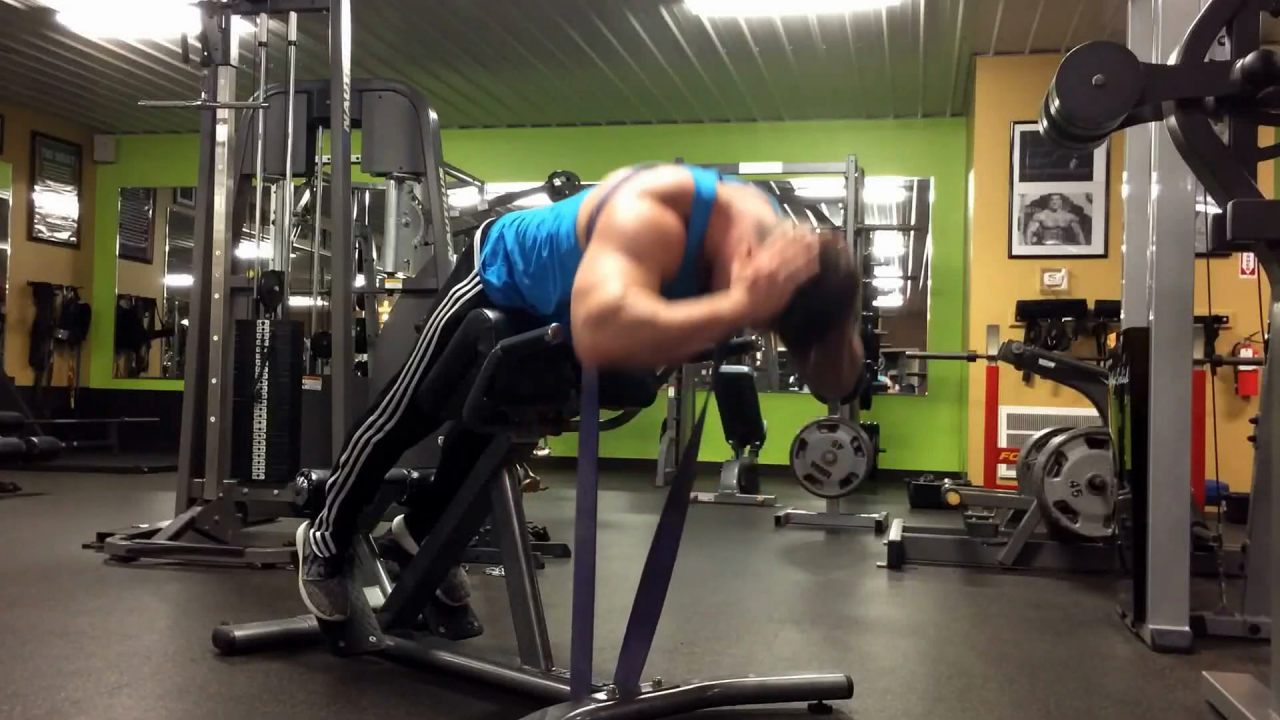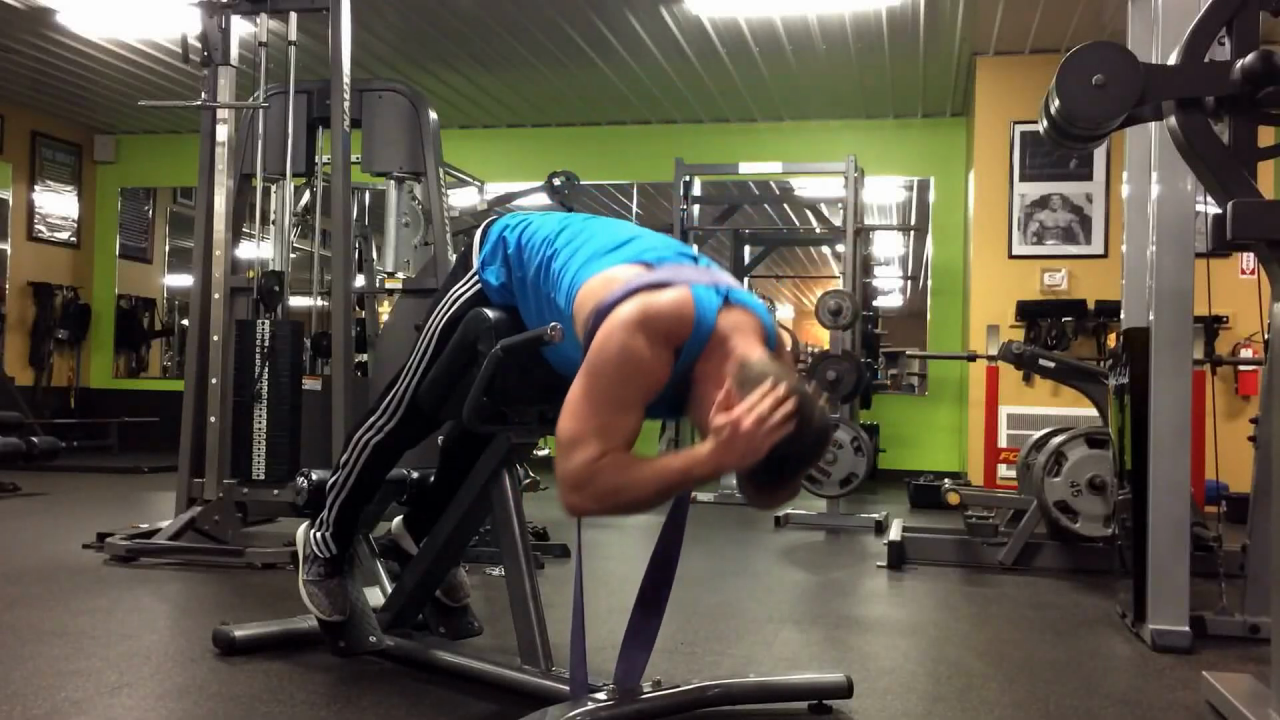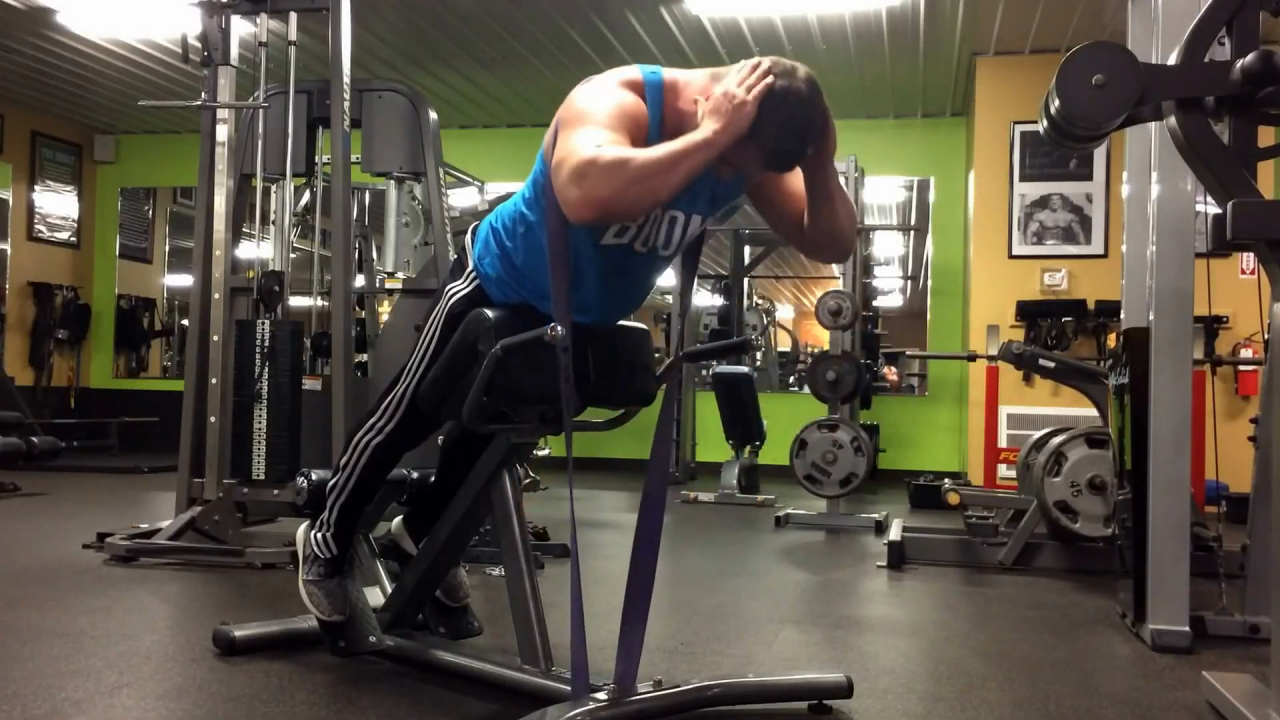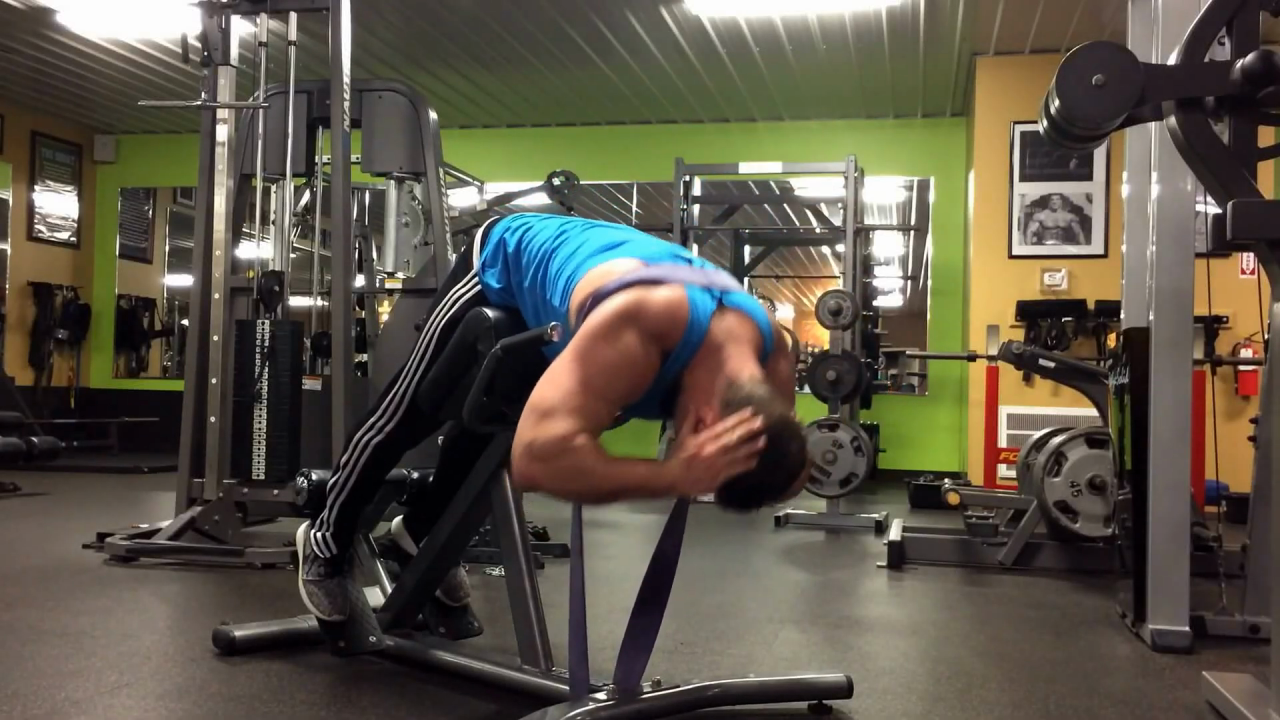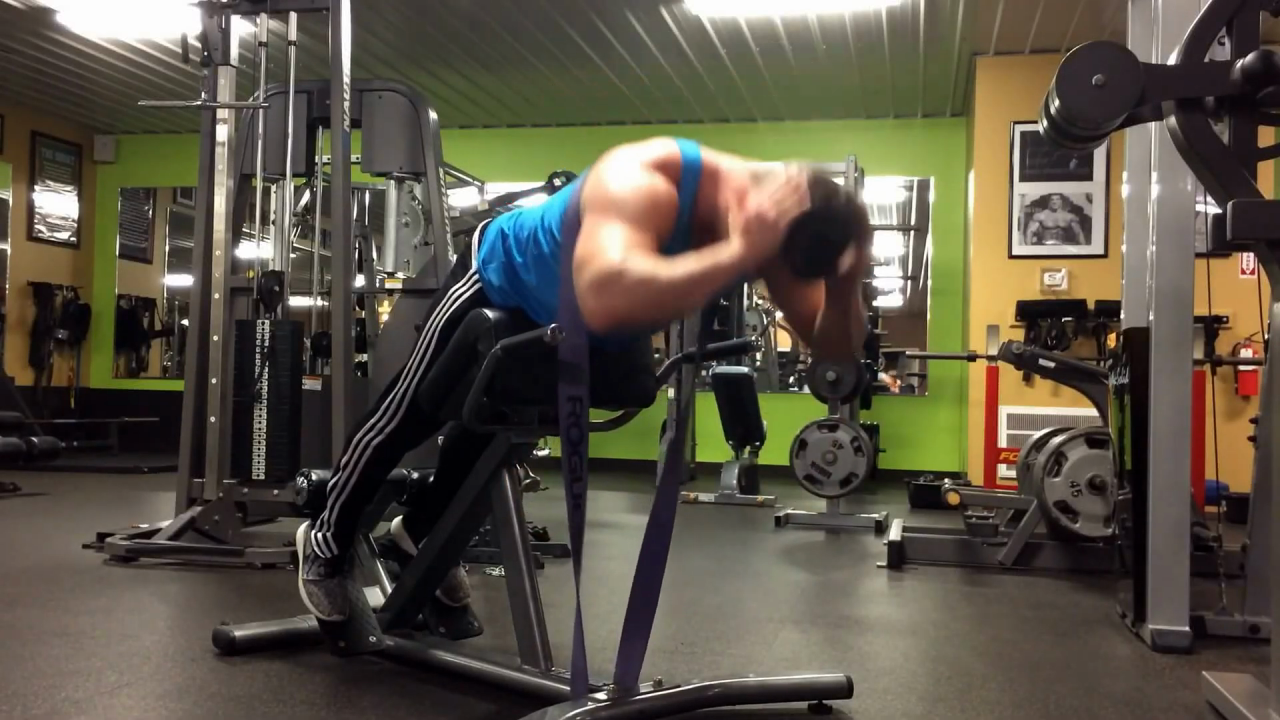
dt=1s
person 1, frame 1
left shoulder: (784, 248)
right shoulder: (651, 214)
left elbow: (836, 382)
right elbow: (602, 335)
left wrist: (839, 333)
right wrist: (740, 304)
left hip: (557, 319)
right hip: (505, 279)
right knee: (406, 417)
left ankle: (420, 531)
right ankle: (325, 542)
person 1, frame 2
left shoulder: (764, 349)
right shoulder: (645, 327)
left elbow: (765, 485)
right elbow: (581, 484)
right wrist: (717, 455)
left hip: (564, 284)
right hip: (507, 267)
right knee: (407, 419)
left ankle: (422, 530)
right ankle: (326, 545)
person 1, frame 3
left shoulder: (743, 157)
right shoulder: (615, 101)
left elbow: (832, 245)
right elbow: (587, 194)
left wrist: (819, 165)
right wrist: (711, 135)
left hip: (584, 319)
right hip: (500, 285)
right knee: (406, 420)
left ankle: (424, 533)
right ankle: (326, 544)
person 1, frame 4
left shoulder: (769, 354)
right shoulder: (636, 326)
left elbow: (774, 456)
right elbow: (536, 456)
left wrist: (785, 474)
right wrist: (674, 475)
right hip: (508, 267)
right knee: (410, 417)
left ankle: (423, 530)
right ankle: (327, 544)
person 1, frame 5
left shoulder: (766, 221)
right shoulder: (645, 180)
left elbow: (835, 344)
right elbow: (607, 297)
left wrist: (845, 279)
right wrist: (739, 252)
right hip: (505, 281)
right knee: (408, 418)
left ankle: (424, 530)
right ankle: (326, 543)
